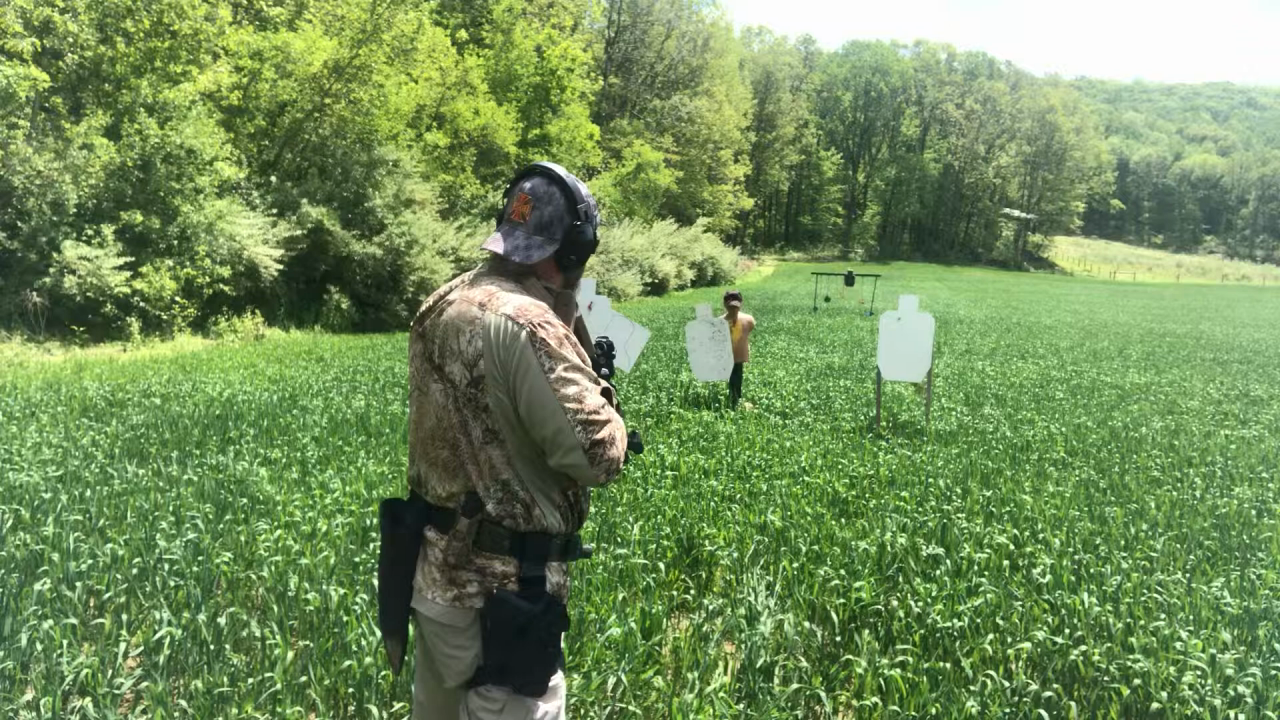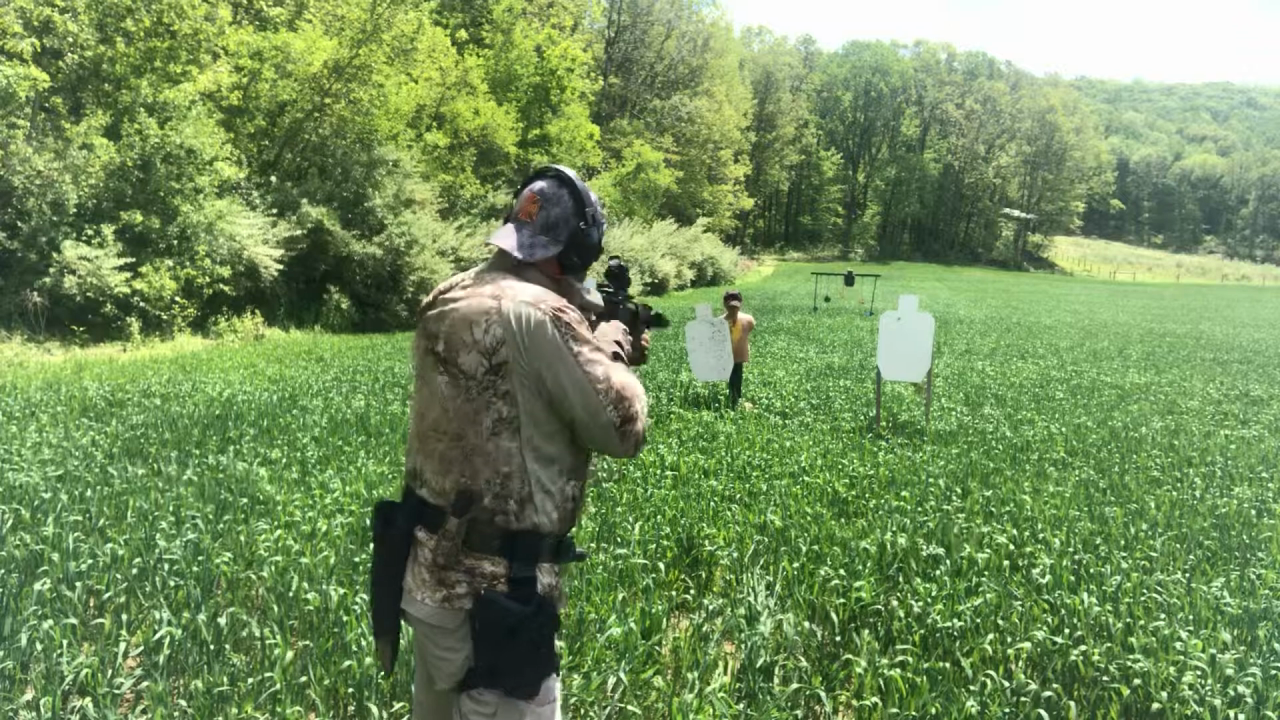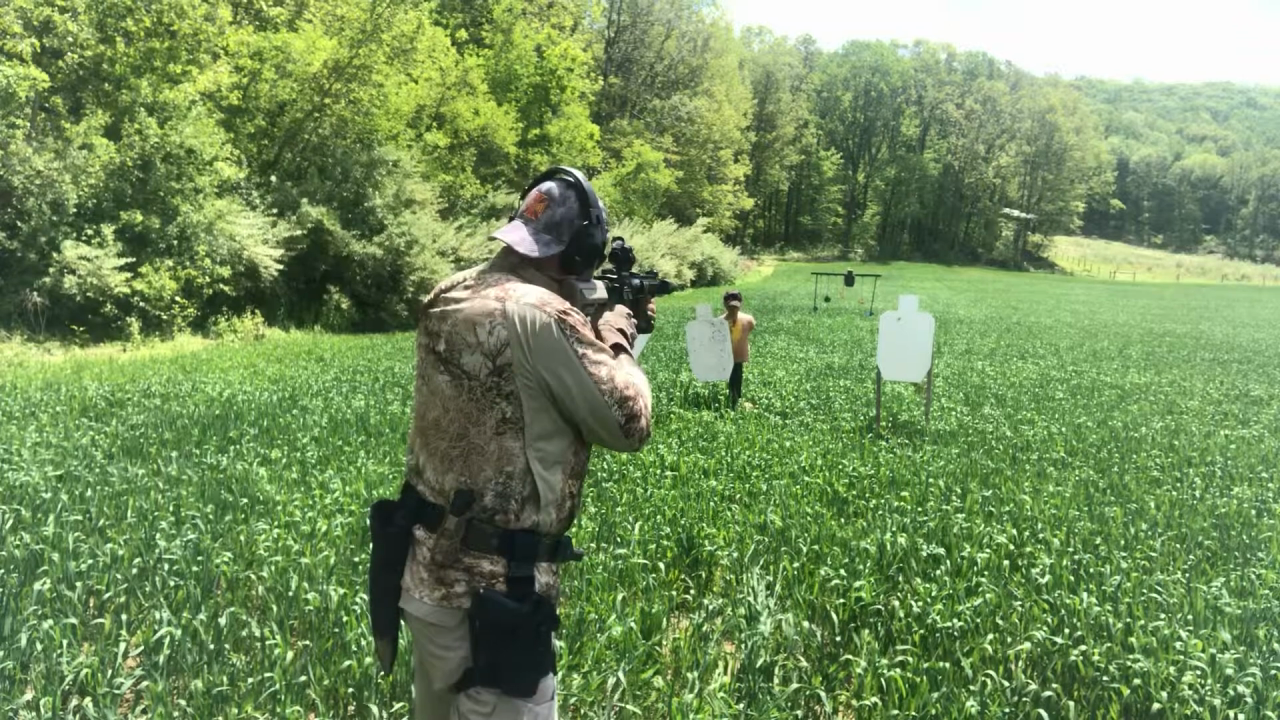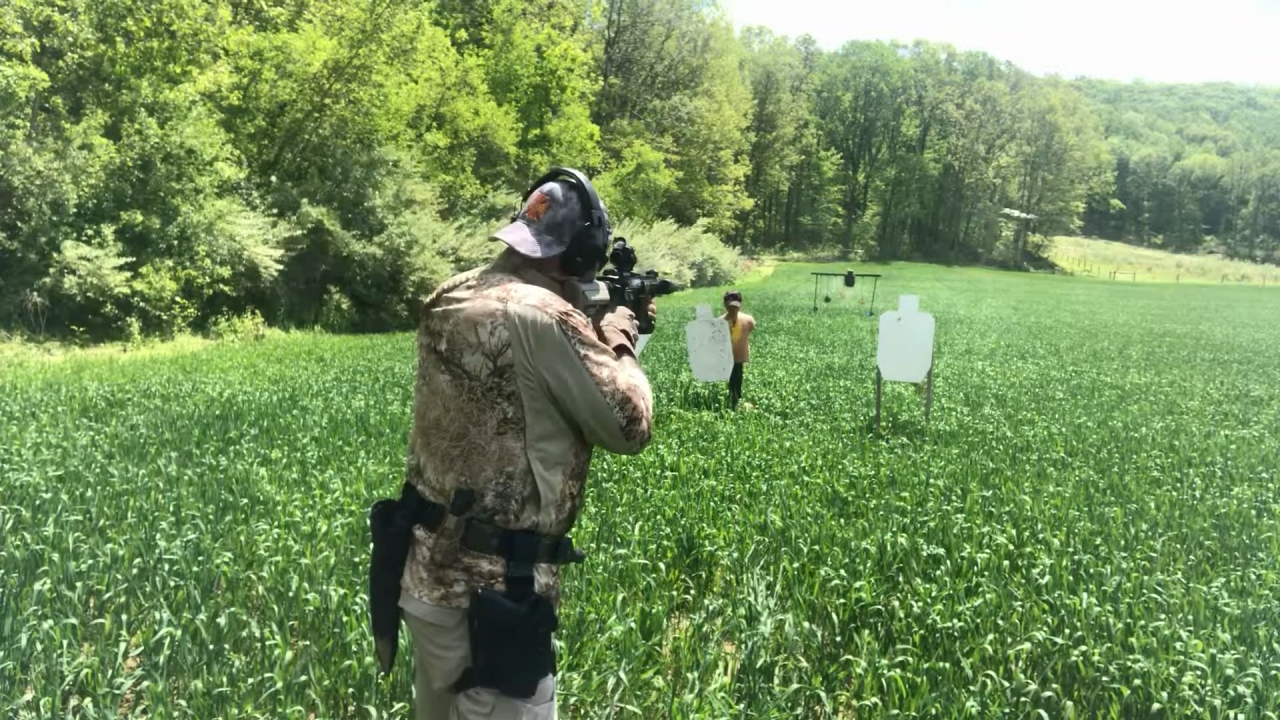
dt=0.3s
person 1, frame 1
left shoulder: (441, 303)
right shoulder: (527, 324)
right elbow: (594, 455)
right wrist: (599, 394)
left hip: (436, 573)
right hip: (500, 588)
person 1, frame 2
left shoulder: (445, 299)
right shoulder: (541, 314)
right elbow: (622, 428)
left wrist: (592, 337)
right wrist: (612, 346)
left hip: (428, 572)
right hip: (494, 587)
person 1, frame 3
left shoulder: (446, 299)
right shoulder: (542, 317)
right elbow: (628, 424)
left wrist: (591, 328)
right wrist: (616, 333)
left hip: (427, 570)
right hip: (491, 586)
person 1, frame 4
left shoulder: (448, 300)
right shoulder: (544, 319)
right elbow: (628, 426)
left wrist: (594, 329)
right wrist: (618, 337)
left hip: (427, 570)
right hip: (491, 587)
